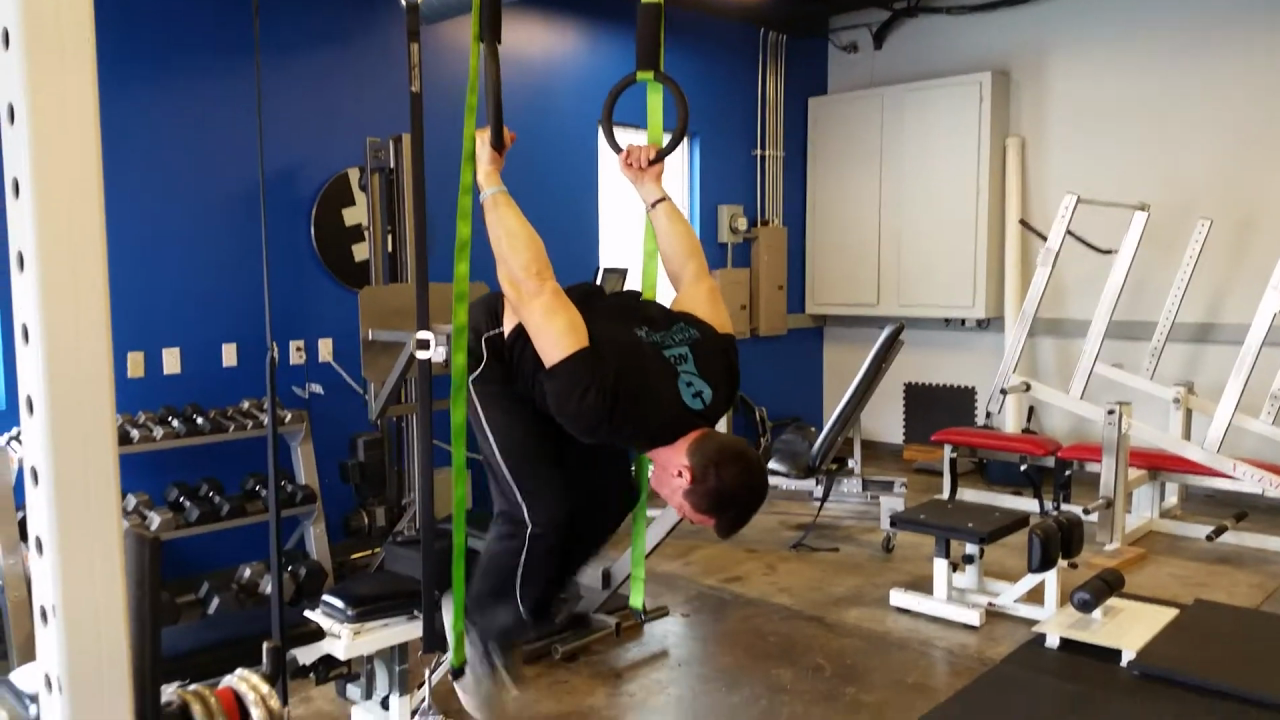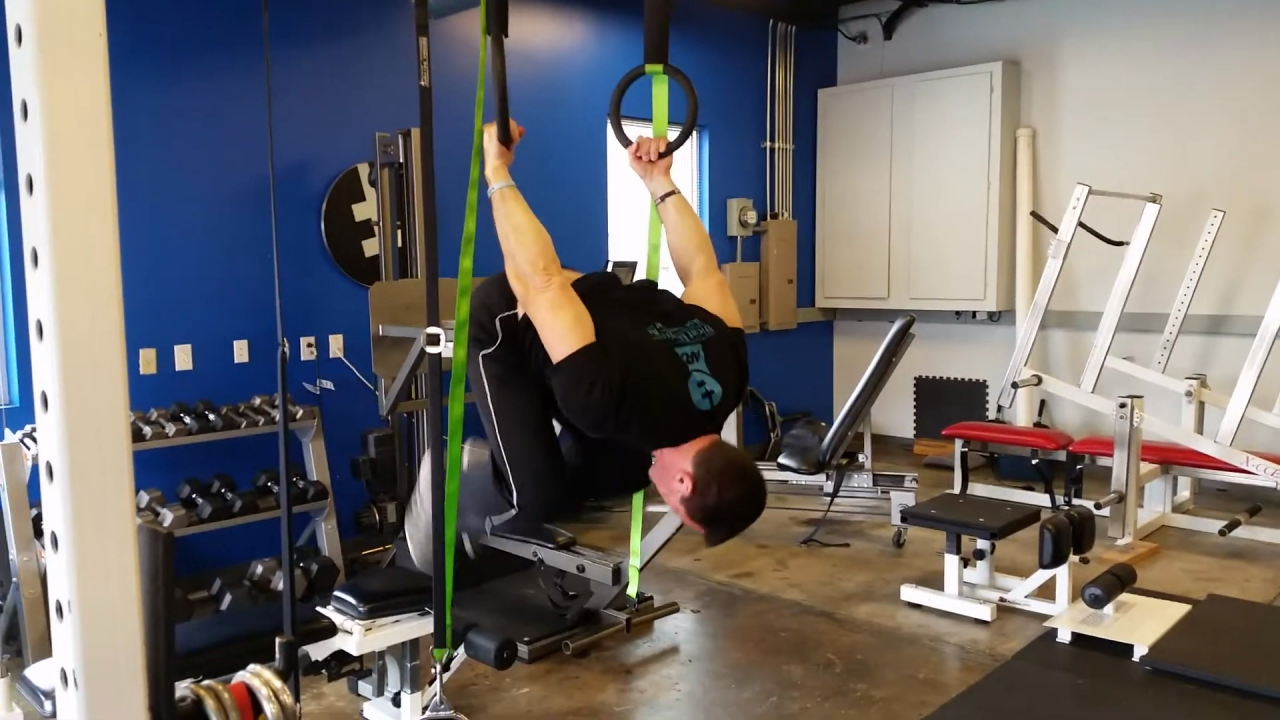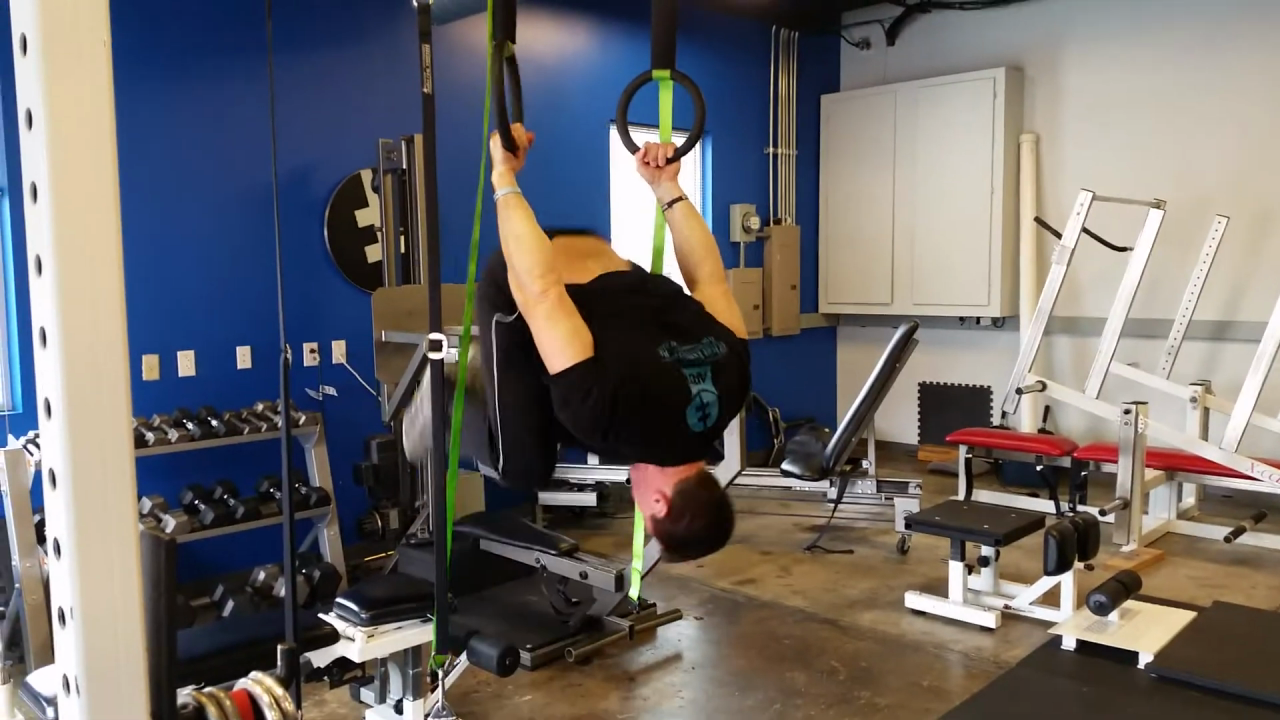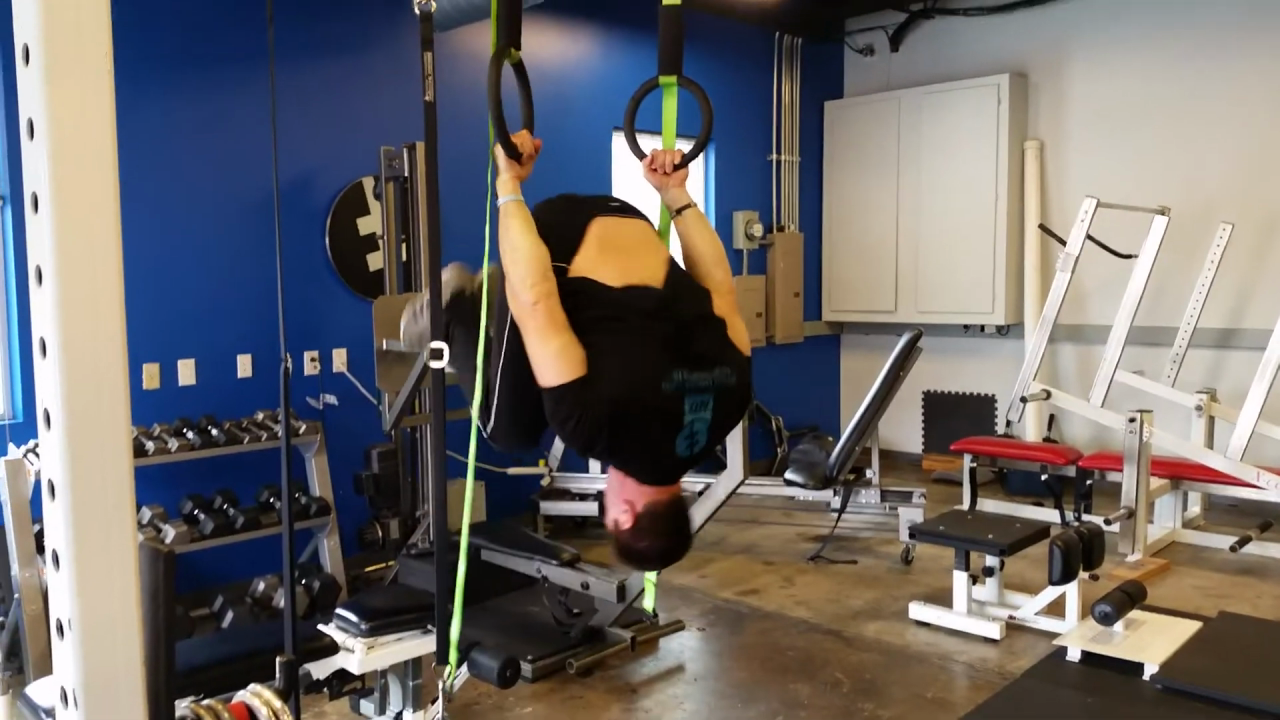
dt=0.2s
person 1, frame 1
left shoulder: (713, 389)
right shoulder: (605, 401)
left elbow: (698, 284)
right elbow: (533, 286)
left wrist: (655, 191)
right wrist: (490, 188)
right hip: (495, 342)
left knee: (607, 496)
right knee: (542, 514)
left ankle: (517, 611)
right ankle: (483, 635)
person 1, frame 2
left shoulder: (727, 376)
right shoulder: (610, 399)
left elbow: (703, 273)
right elbow: (539, 283)
left wrist: (659, 184)
right wrist: (499, 173)
right hip: (504, 318)
left knee: (626, 469)
right knee: (539, 492)
right ankle: (460, 496)
person 1, frame 3
left shoulder: (728, 385)
right shoulder: (607, 410)
left elbow: (710, 282)
right elbow: (540, 293)
left wrist: (667, 190)
right wrist: (505, 179)
left hip: (593, 271)
right hip: (521, 292)
right knee: (521, 464)
right ankle: (455, 392)
person 1, frame 4
left shoulder: (725, 402)
right shoulder: (598, 422)
left elbow: (719, 291)
right elbow: (535, 305)
left wrist: (676, 197)
right wrist: (509, 186)
right knee: (512, 431)
right ankle: (457, 303)
